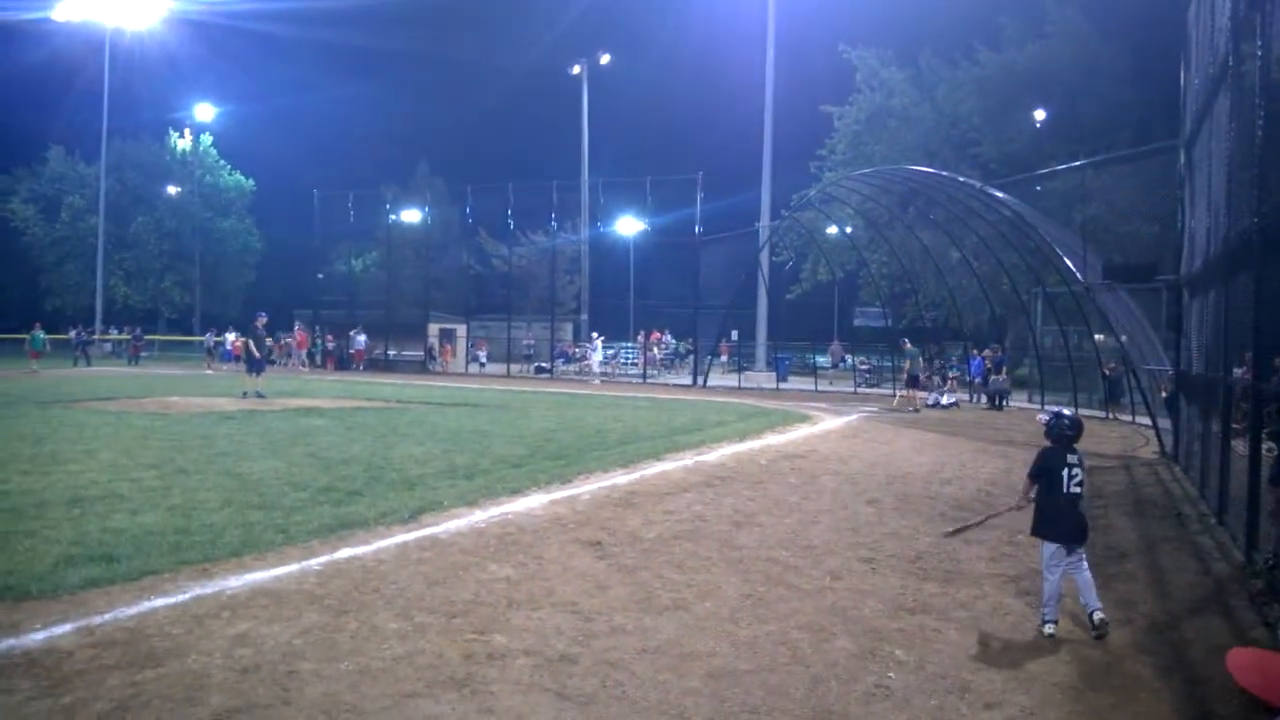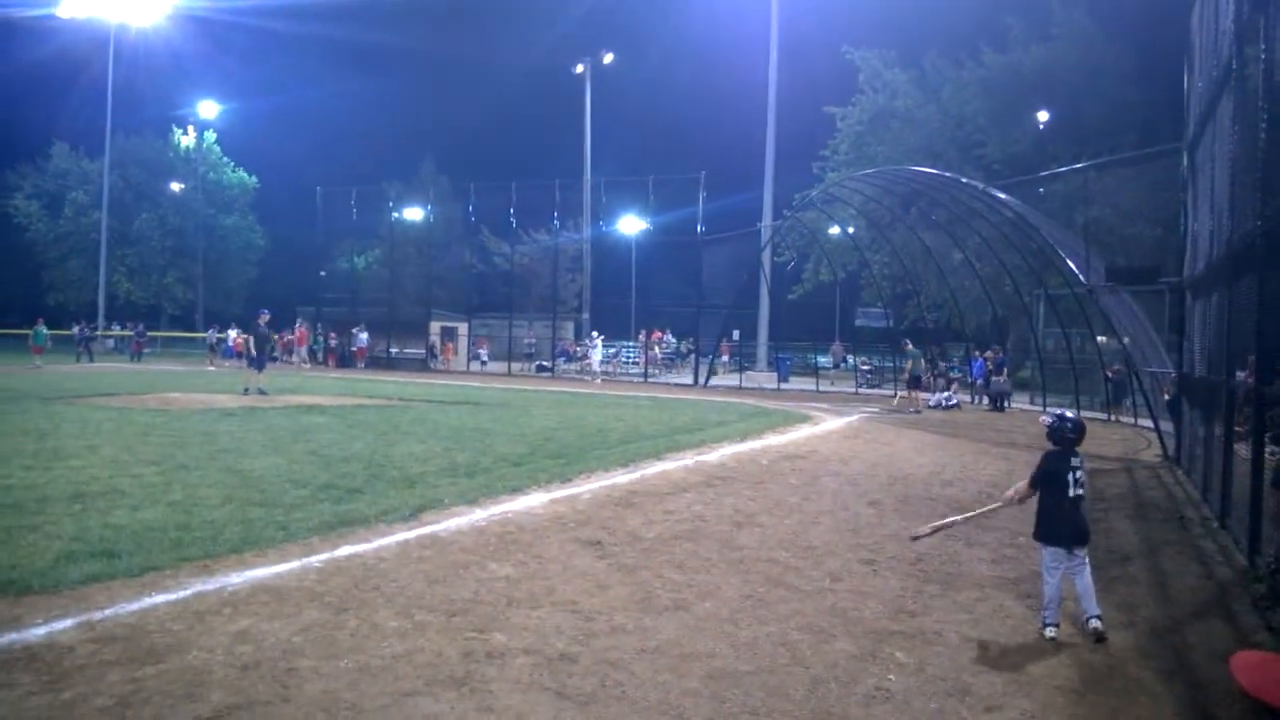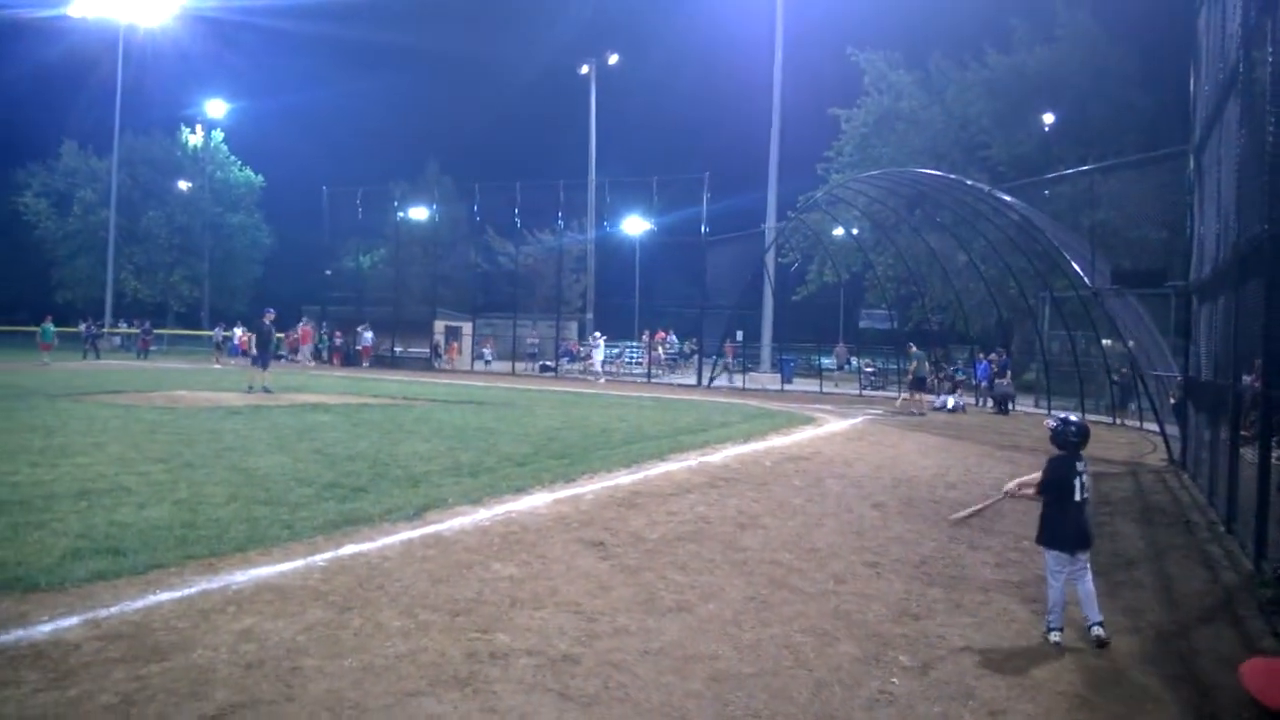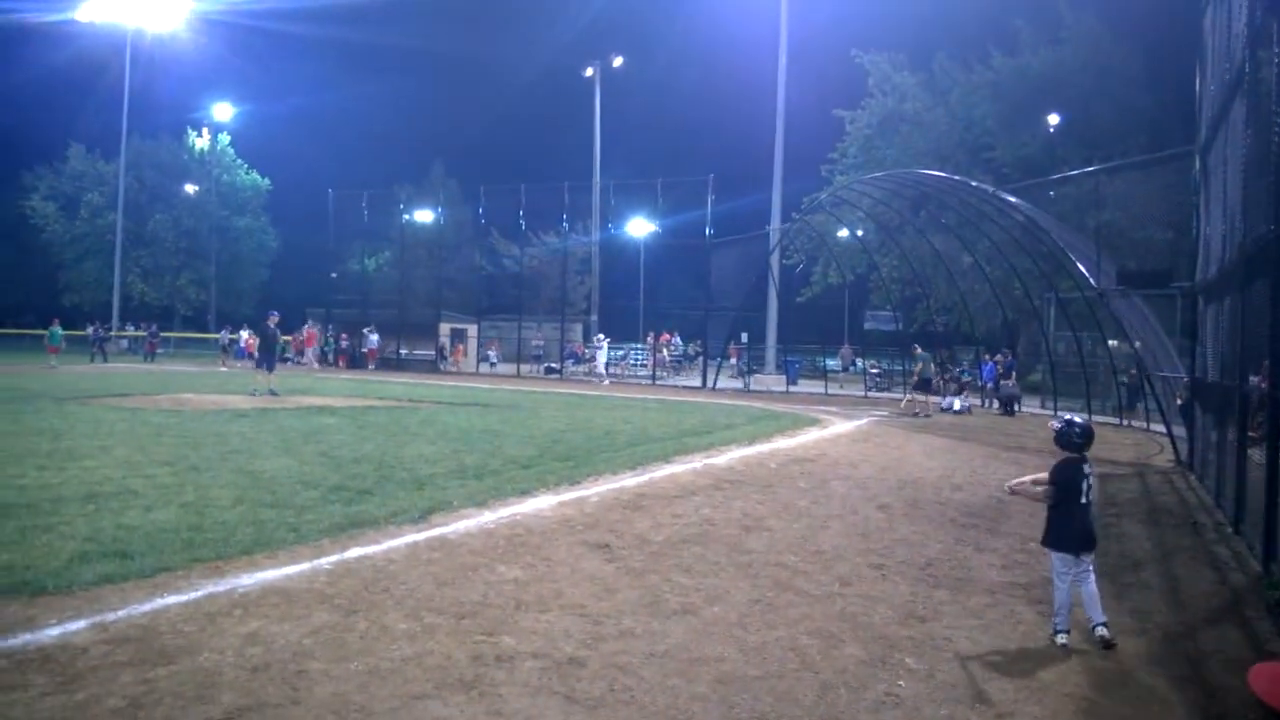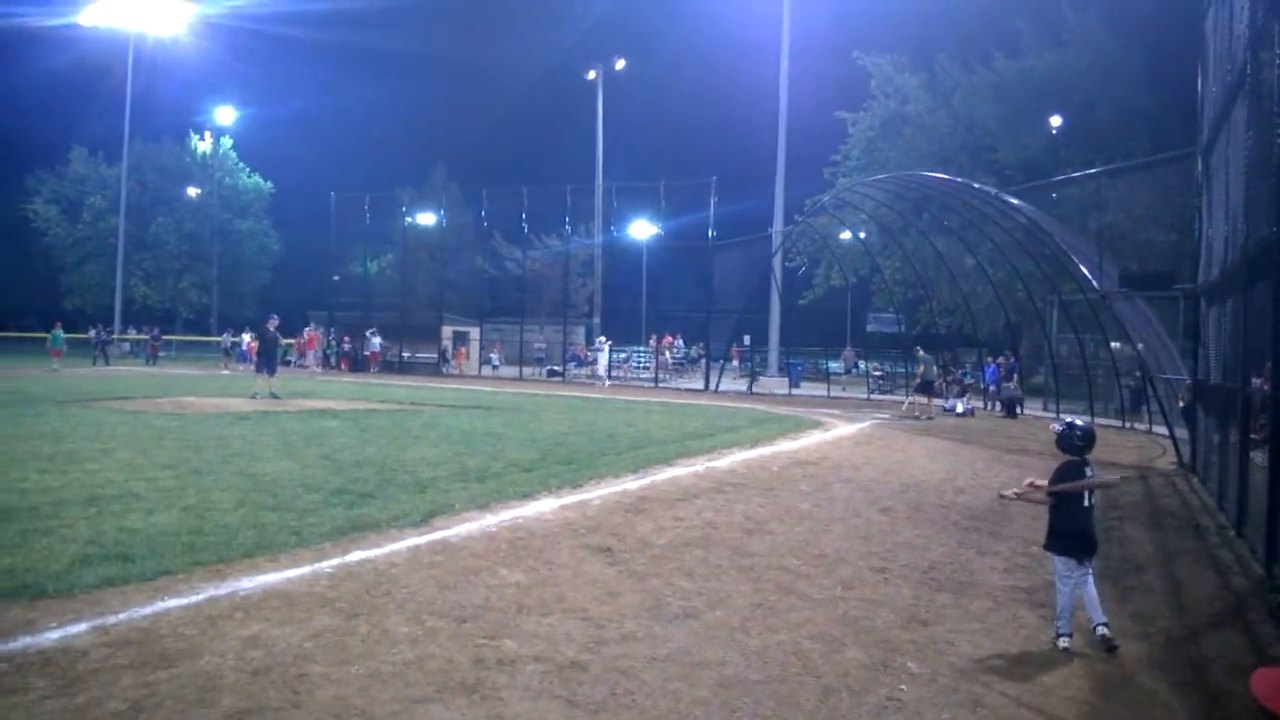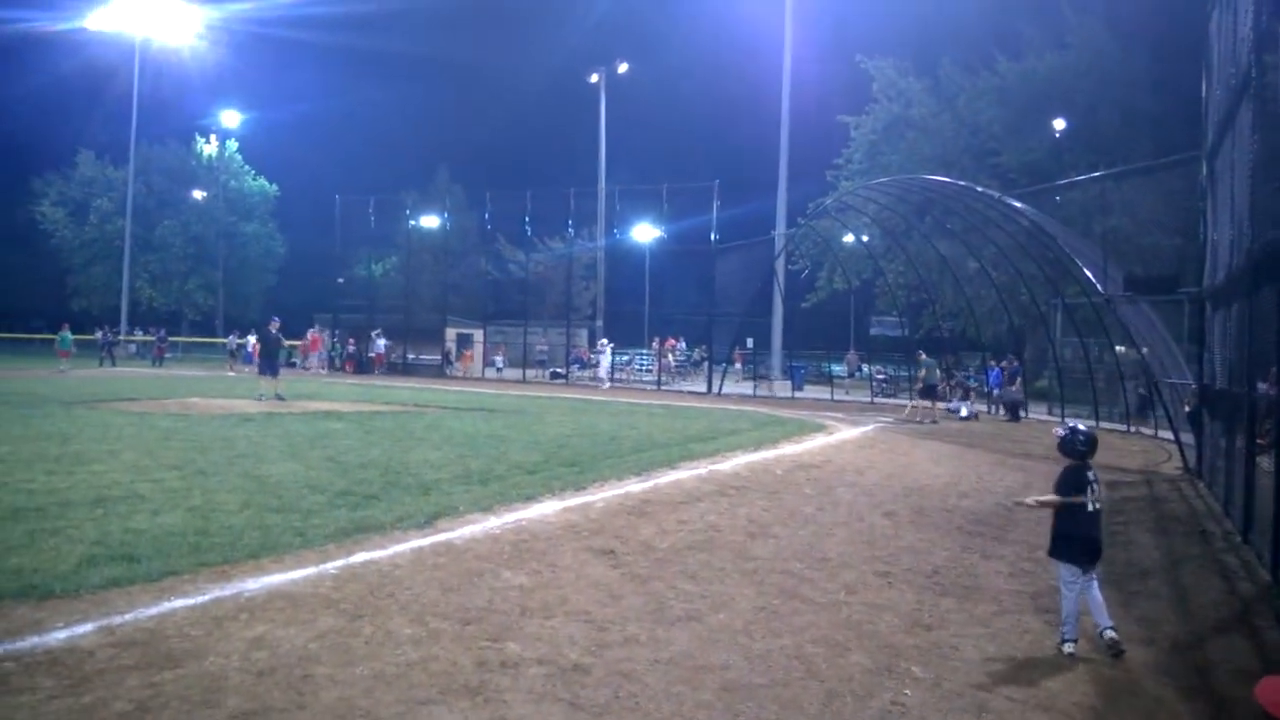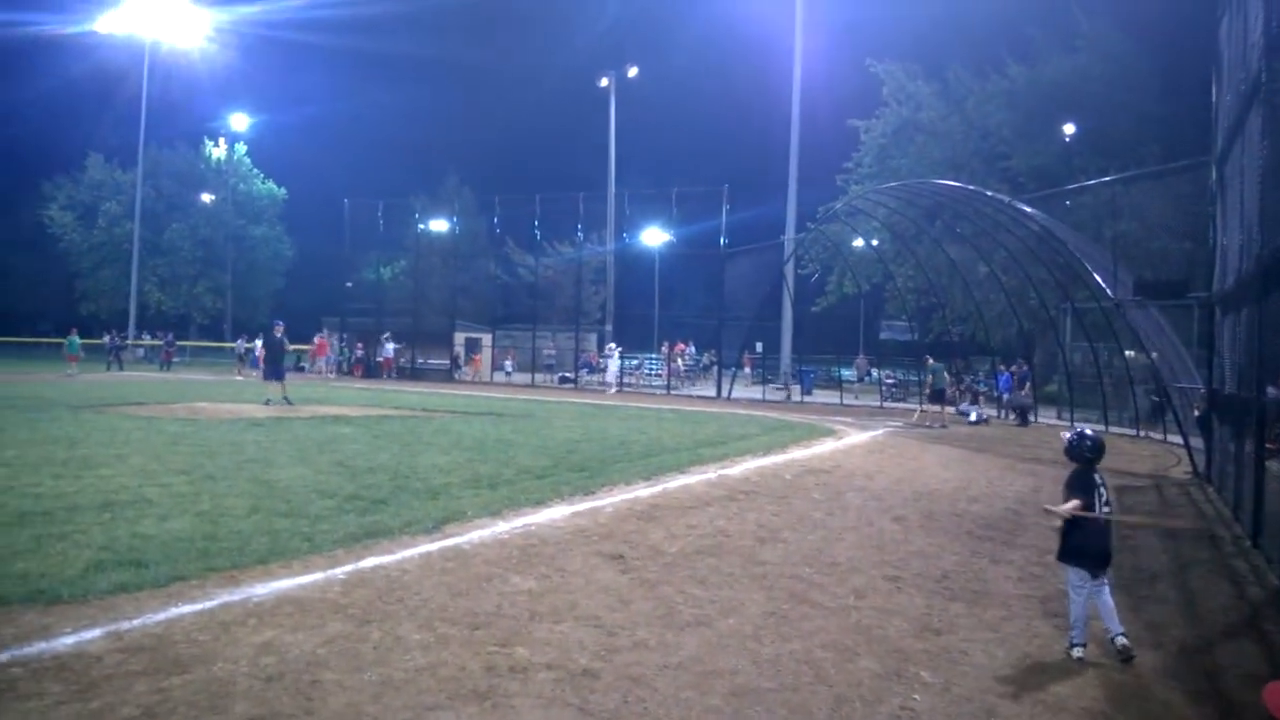
dt=0.1s
person 1, frame 1
left shoulder: (1047, 454)
right shoulder: (1077, 457)
left elbow: (1031, 482)
left wrist: (1024, 497)
right wrist: (1036, 496)
left hip: (1053, 526)
right hip: (1077, 524)
left knee: (1052, 574)
right knee: (1080, 567)
left ankle: (1049, 621)
right ankle: (1096, 612)
person 1, frame 2
left shoulder: (1052, 457)
right shoulder: (1077, 458)
left elbow: (1033, 485)
left wrist: (1017, 496)
right wrist: (1018, 491)
left hip: (1054, 529)
right hip: (1078, 528)
left knee: (1052, 577)
right knee: (1082, 573)
left ankle: (1051, 625)
right ankle: (1094, 619)
person 1, frame 3
left shoulder: (1057, 463)
right shoulder: (1079, 461)
left elbow: (1041, 492)
right elbow: (1044, 478)
left wrist: (1017, 493)
right wrist: (1017, 482)
left hip: (1057, 533)
right hip: (1080, 532)
left knee: (1056, 581)
right knee: (1083, 578)
left ankle: (1055, 629)
right ankle: (1096, 625)
person 1, frame 4
left shoulder: (1065, 465)
right shoulder: (1083, 463)
left elbow: (1050, 495)
right elbow: (1051, 478)
left wrist: (1020, 491)
right wrist: (1021, 481)
left hip: (1063, 534)
right hip: (1084, 533)
left knee: (1062, 582)
right knee: (1087, 579)
left ankle: (1061, 631)
right ankle: (1100, 627)
person 1, frame 5
left shoulder: (1067, 469)
right shoulder: (1084, 466)
left elbow: (1050, 497)
right elbow: (1054, 484)
left wrist: (1019, 494)
right wrist: (1034, 484)
left hip: (1065, 538)
right hip: (1085, 537)
left knee: (1065, 586)
right knee: (1086, 582)
left ankle: (1063, 635)
right ankle: (1101, 627)
person 1, frame 6
left shoulder: (1071, 472)
right shoulder: (1088, 471)
left elbow: (1057, 499)
left wrist: (1037, 501)
right wrist: (1042, 500)
left hip: (1070, 543)
right hip: (1090, 541)
left knee: (1070, 590)
right knee: (1090, 586)
left ankle: (1068, 640)
right ankle: (1108, 631)
person 1, frame 7
left shoulder: (1078, 475)
right shoulder: (1095, 475)
left elbow: (1078, 502)
left wrist: (1063, 509)
right wrist: (1066, 513)
left hip: (1080, 548)
right hip: (1100, 547)
left knee: (1079, 596)
right knee: (1101, 591)
left ankle: (1077, 645)
right ankle: (1119, 637)
